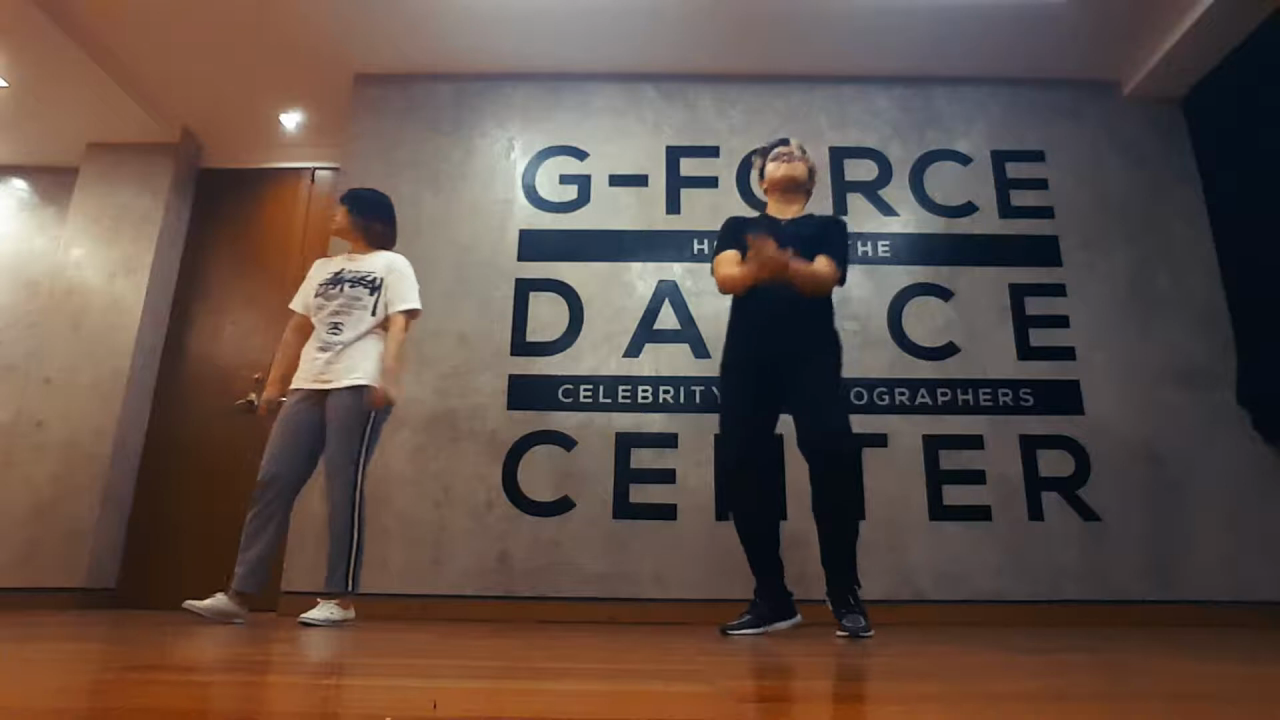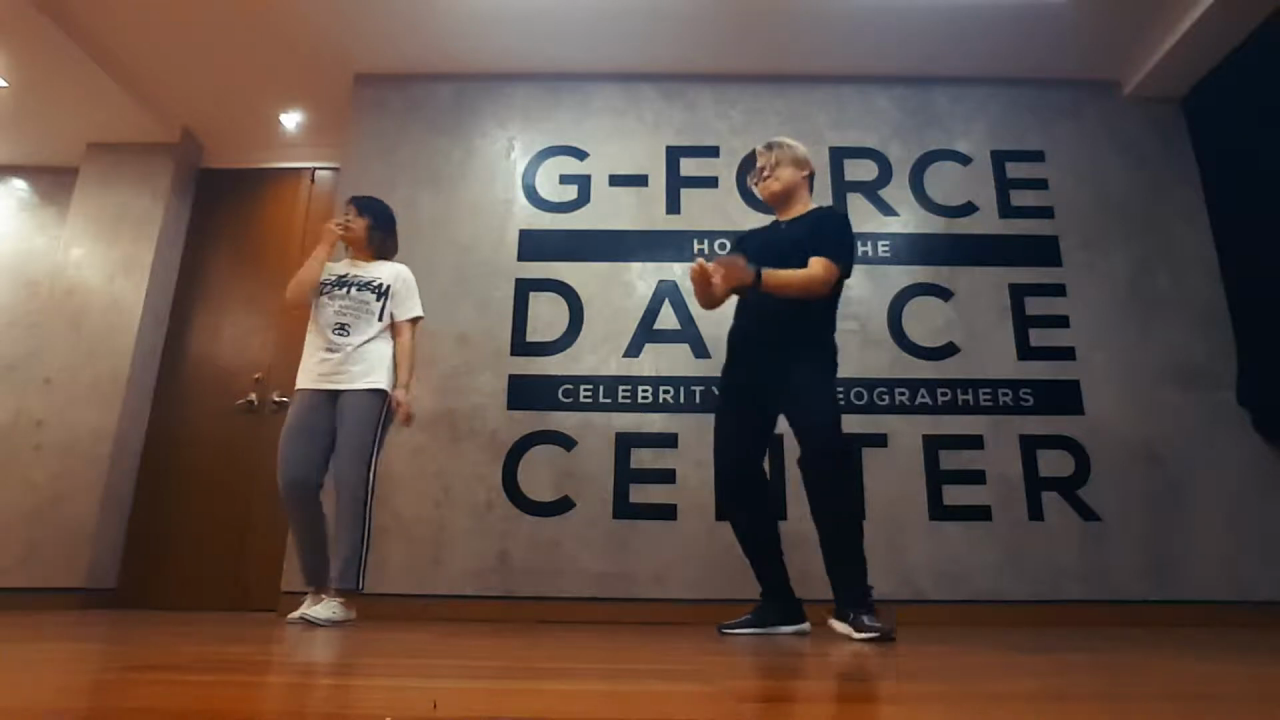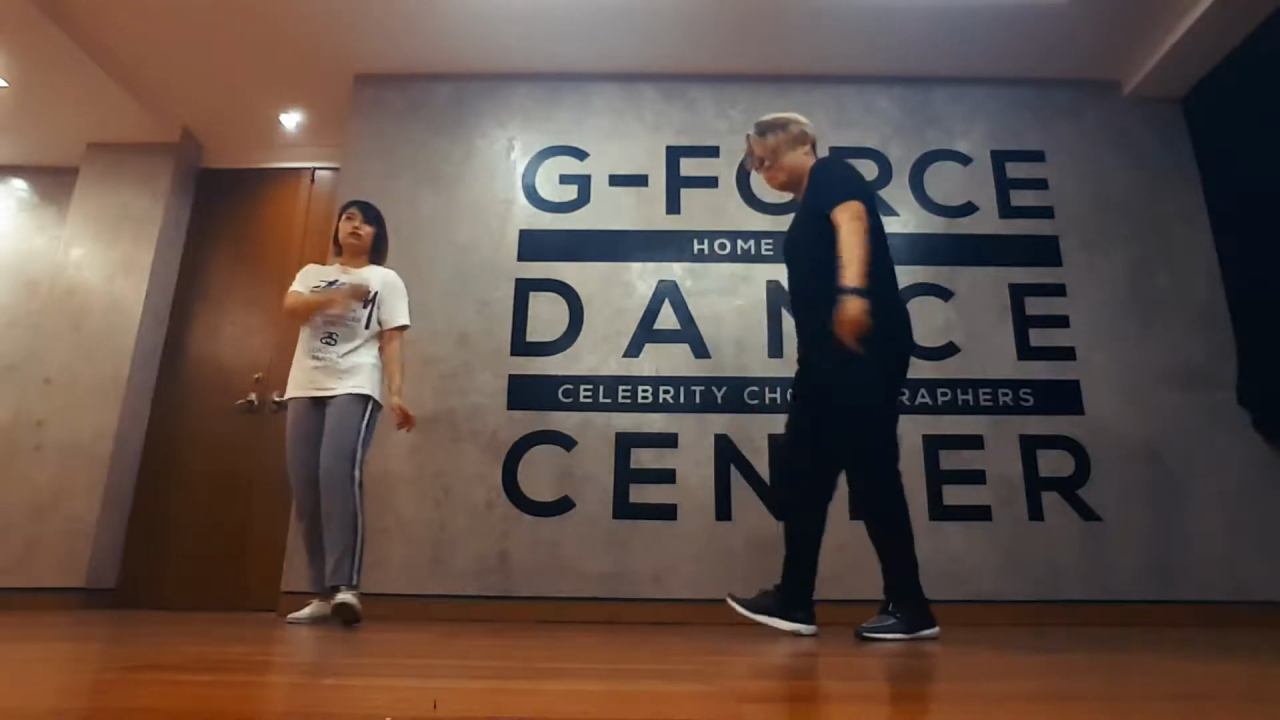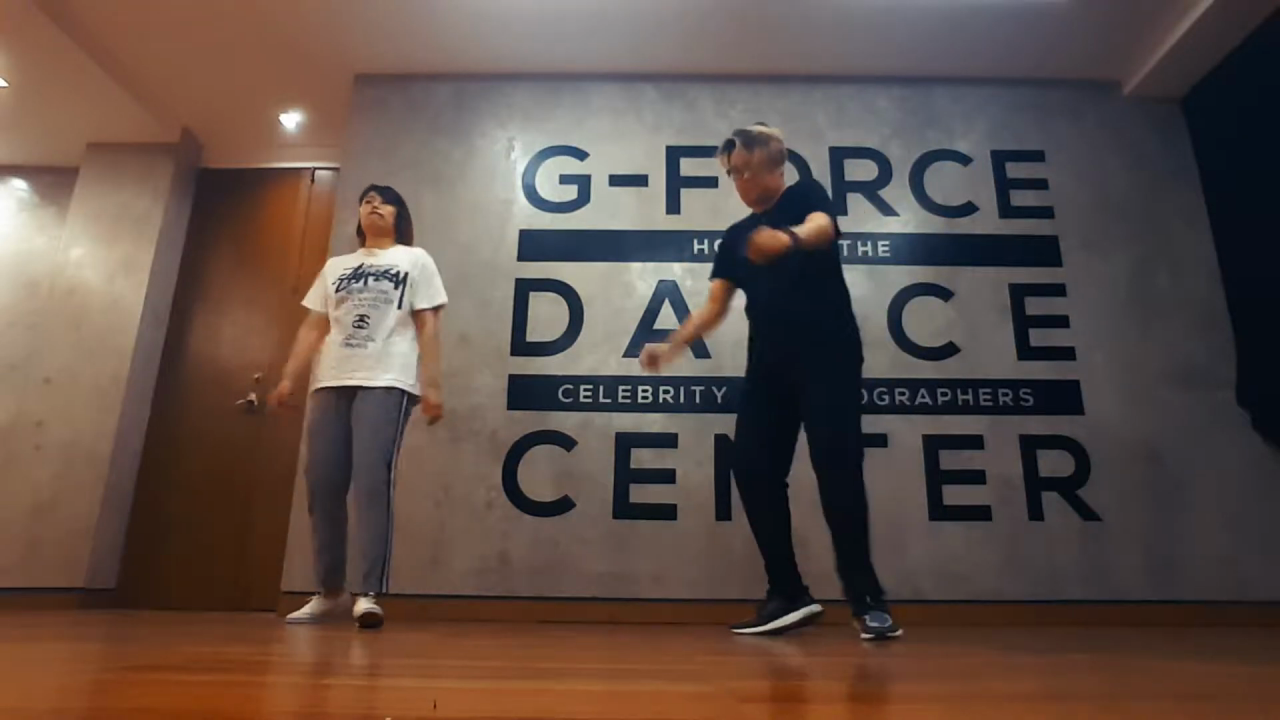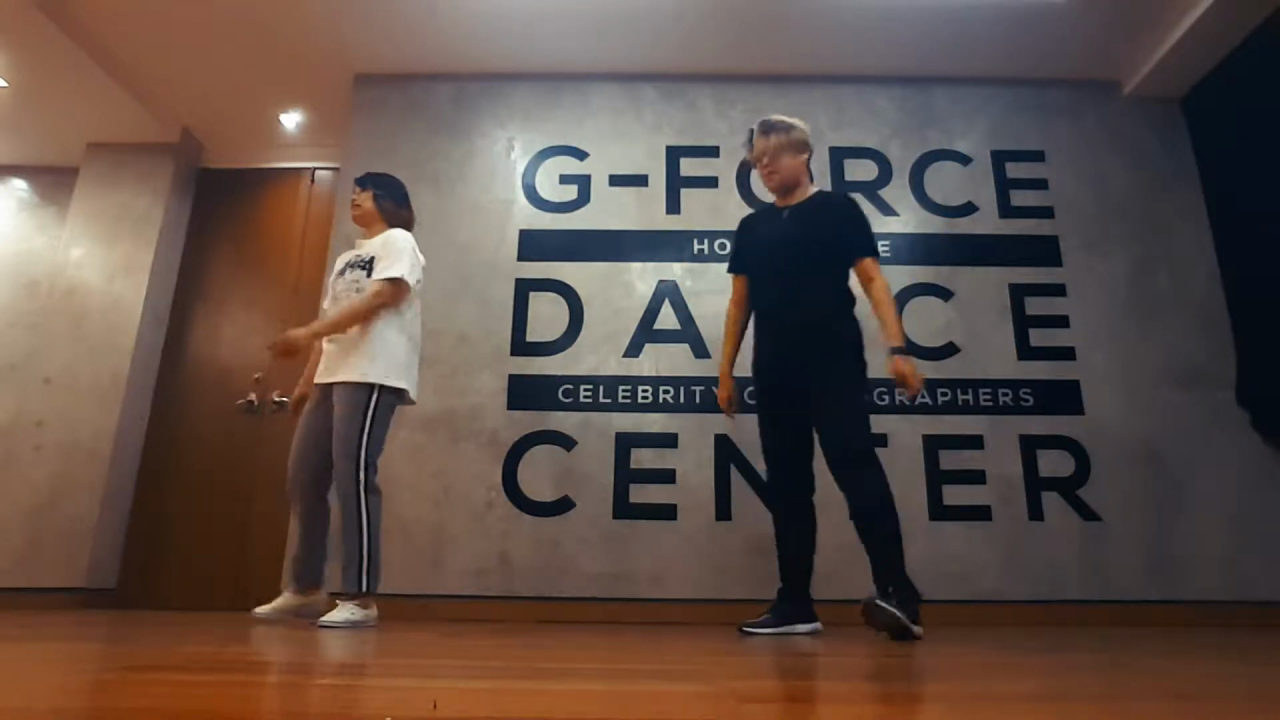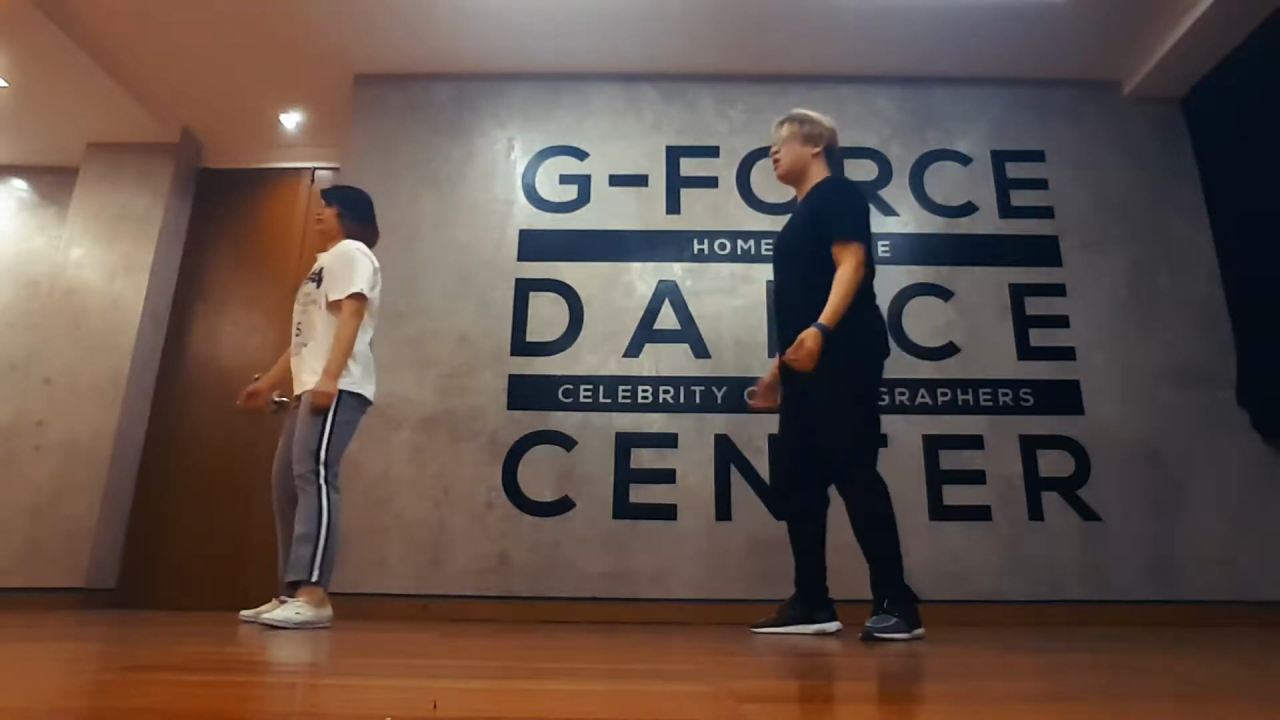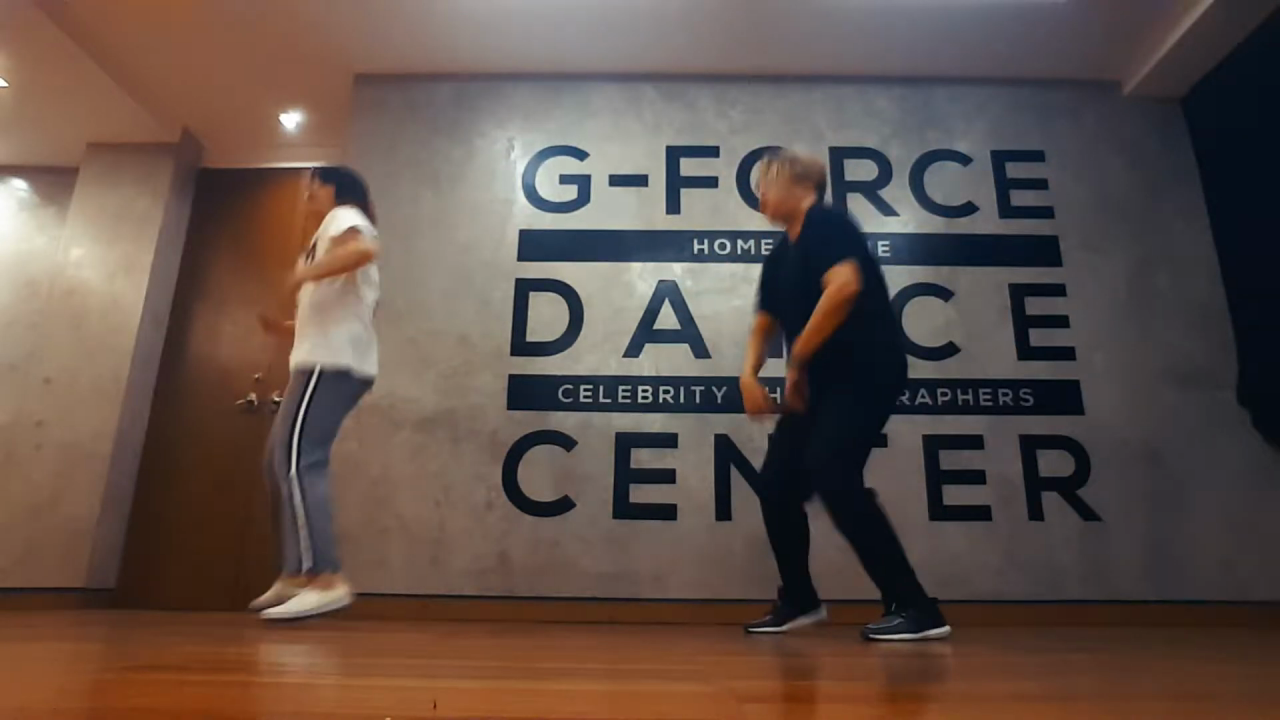
dt=0.7s
person 1, frame 1
left shoulder: (828, 226)
right shoulder: (738, 226)
left elbow: (826, 279)
right elbow: (725, 279)
left wrist: (784, 265)
right wrist: (757, 269)
left hip: (810, 354)
right hip: (746, 356)
left knee: (831, 454)
right knee: (744, 467)
left ankle: (844, 593)
right ankle: (771, 597)
person 1, frame 2
left shoulder: (828, 221)
right shoulder: (754, 239)
left elbow: (819, 279)
right elbow: (710, 297)
left wrist: (754, 277)
right wrist: (703, 277)
left hip: (805, 360)
right hip: (744, 365)
left knee: (825, 452)
right knee: (734, 476)
left ankle: (852, 602)
right ankle: (779, 603)
person 1, frame 3
left shoulder: (833, 176)
right shoulder: (802, 221)
left elbow: (852, 224)
left wrist: (853, 291)
left hip: (865, 344)
right hip: (823, 354)
left knee: (867, 465)
right knee: (802, 469)
left ankle: (909, 606)
right ankle: (794, 598)
person 1, frame 4
left shoulder: (806, 196)
right shoulder: (738, 235)
left elbow: (823, 229)
right elbow: (715, 305)
left wrist: (788, 239)
right wrist: (673, 345)
left hip: (827, 352)
right hip: (769, 363)
left knee: (836, 464)
right knee: (754, 469)
left ankle: (866, 597)
right ankle: (787, 593)
person 1, frame 5
left shoulder: (837, 209)
right shoulder: (752, 227)
left elbow: (872, 278)
right elbow: (740, 302)
left wrist: (897, 347)
right wrist: (726, 371)
left hip: (835, 362)
right hip: (774, 370)
left knee: (854, 464)
right knee: (785, 484)
left ankle: (897, 593)
right ankle: (795, 604)
person 1, frame 6
left shoulder: (837, 194)
right shoulder: (799, 217)
left elbow: (850, 266)
left wrist: (821, 328)
right wrist: (778, 369)
left hip: (846, 356)
right hip: (807, 364)
left knee: (852, 471)
right knee: (796, 478)
left ankle: (895, 602)
right ankle: (812, 603)
person 1, frame 7
left shoulder: (830, 224)
right shoulder: (778, 260)
left elbow: (845, 286)
right elbow: (761, 330)
left wrist: (797, 360)
right wrist: (749, 376)
left hip: (867, 374)
right hip: (818, 387)
left knee: (832, 475)
right knee: (776, 483)
left ankle: (911, 604)
right ankle: (797, 599)
person 2, frame 1
left shoulder: (394, 265)
right shoulder: (322, 268)
left elbow: (398, 326)
right elbow: (297, 329)
left wrist: (390, 378)
right wrist: (274, 383)
left hip: (360, 385)
right hip: (309, 385)
left knee: (344, 483)
right knee: (274, 480)
left ankle: (338, 598)
right ankle: (238, 594)
person 2, frame 2
left shoulder: (397, 274)
right shoulder: (324, 269)
left elbow: (404, 334)
right elbow: (294, 297)
left wrist: (403, 387)
right wrist: (324, 246)
left hip: (367, 385)
right hip: (313, 384)
left knee: (352, 482)
right knee: (295, 481)
left ankle: (341, 595)
right ankle: (318, 588)
person 2, frame 3
left shoulder: (386, 280)
right shoulder: (313, 273)
left elbow: (391, 341)
right elbow: (292, 307)
left wrist: (395, 393)
right wrist: (335, 297)
left hip: (354, 389)
right hip: (305, 389)
left knee: (339, 476)
right knee: (306, 490)
left ankle: (345, 588)
right ankle: (325, 593)
person 2, frame 4
left shoulder: (415, 261)
right shoulder: (335, 267)
left elbow: (428, 325)
right elbow: (312, 324)
left wrist: (431, 385)
right wrist: (288, 376)
left hip: (386, 382)
right hip: (332, 381)
left knee: (374, 480)
right knee: (321, 482)
left ankle: (368, 594)
right ankle: (329, 588)
person 2, frame 5
left shoulder: (398, 241)
right shoulder: (346, 258)
left elbow: (378, 298)
left wrist: (308, 333)
right wrist: (308, 381)
left hip: (372, 375)
right hip: (333, 373)
left knee: (353, 475)
right knee: (304, 475)
left ankle: (360, 598)
right ankle: (304, 587)
person 2, frame 6
left shoulder: (352, 253)
right shoulder: (327, 262)
left elbow: (352, 313)
left wrist: (330, 377)
right wrist: (268, 382)
left hip: (339, 385)
right hip: (312, 385)
left knee: (314, 470)
right knee: (286, 479)
left ankle: (313, 596)
right ankle: (291, 594)
person 2, frame 7
left shoulder: (345, 216)
right shoulder: (333, 234)
left elbow: (365, 250)
left wrist: (307, 274)
right wrist: (289, 327)
left hip: (331, 363)
right hip: (327, 364)
left knee: (295, 462)
right knee: (286, 464)
left ankle: (325, 579)
right ankle: (296, 577)
